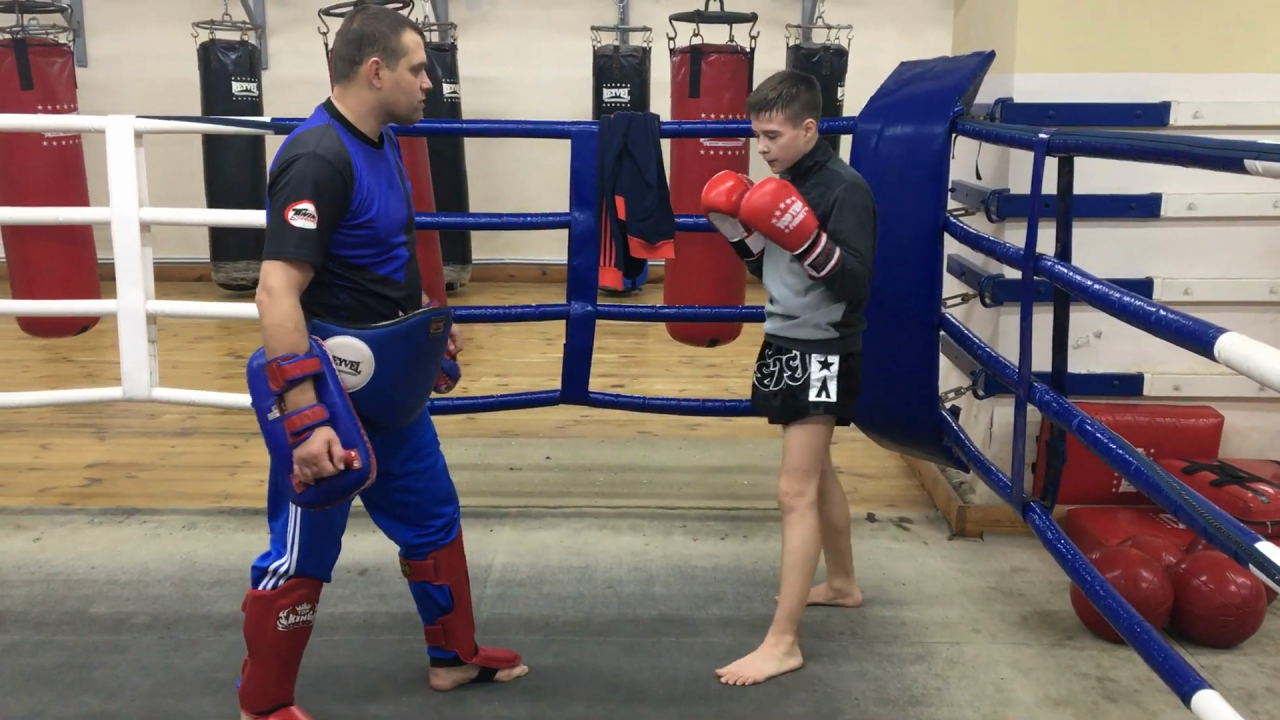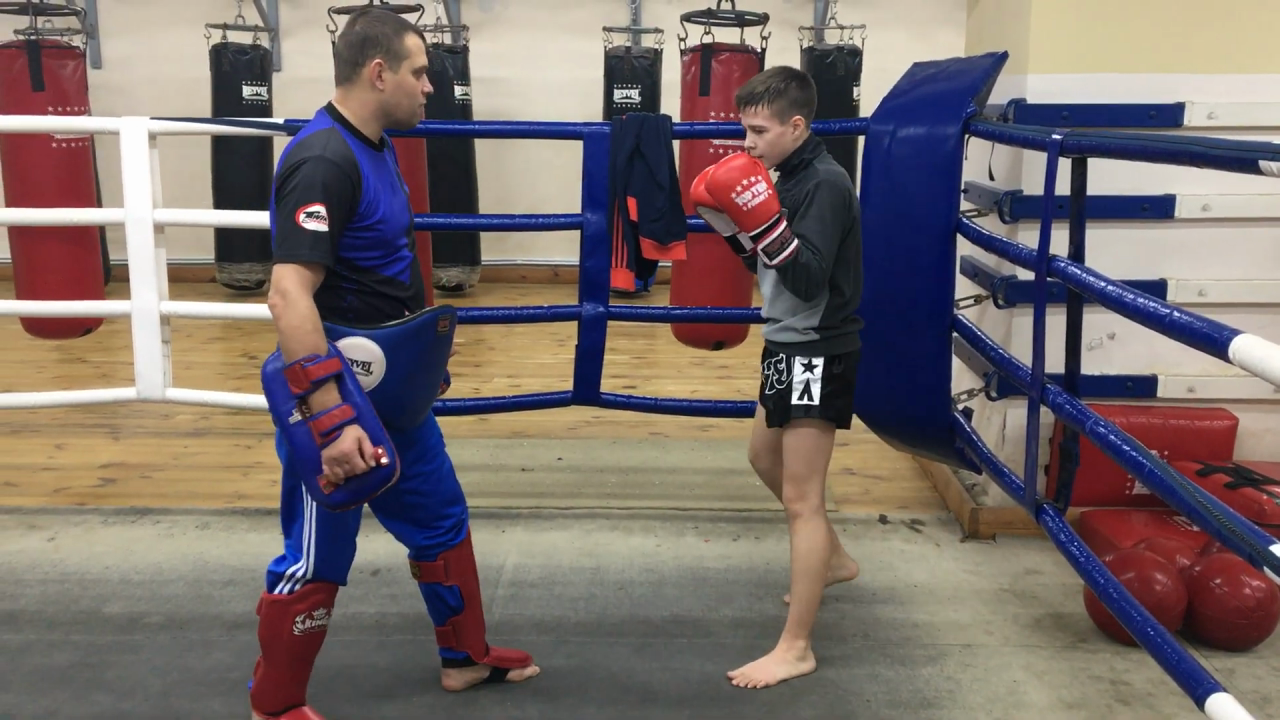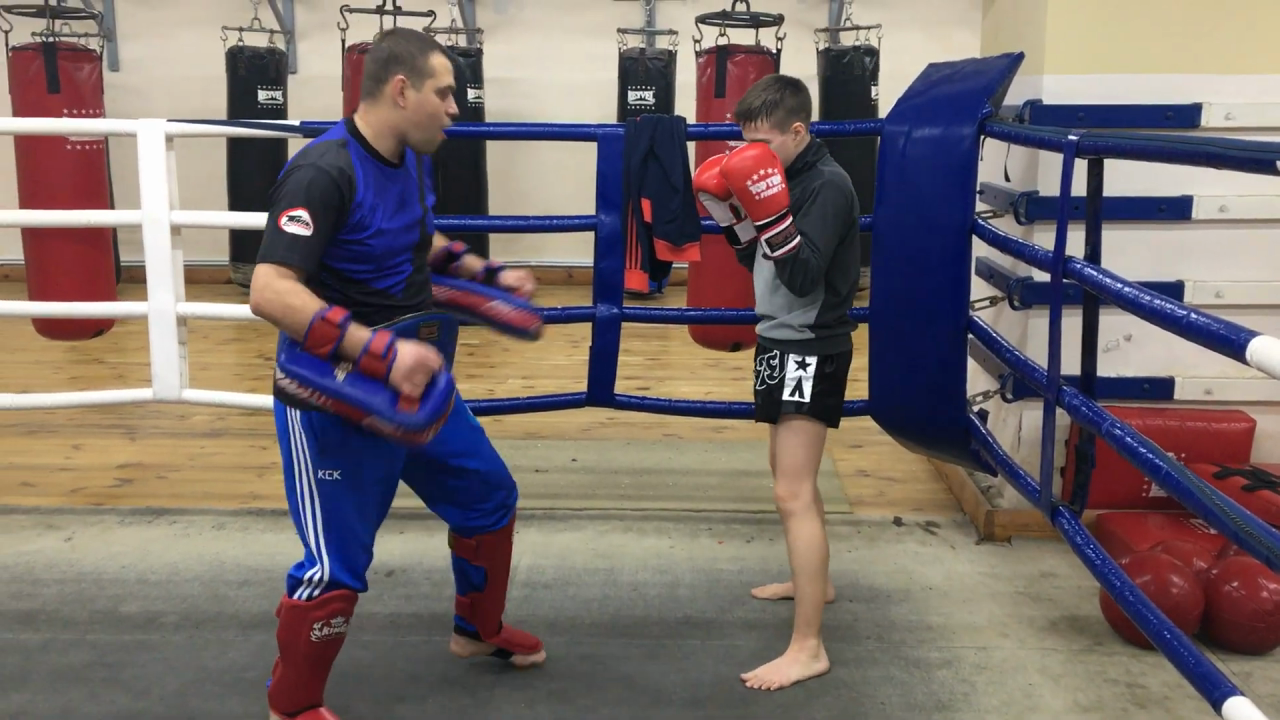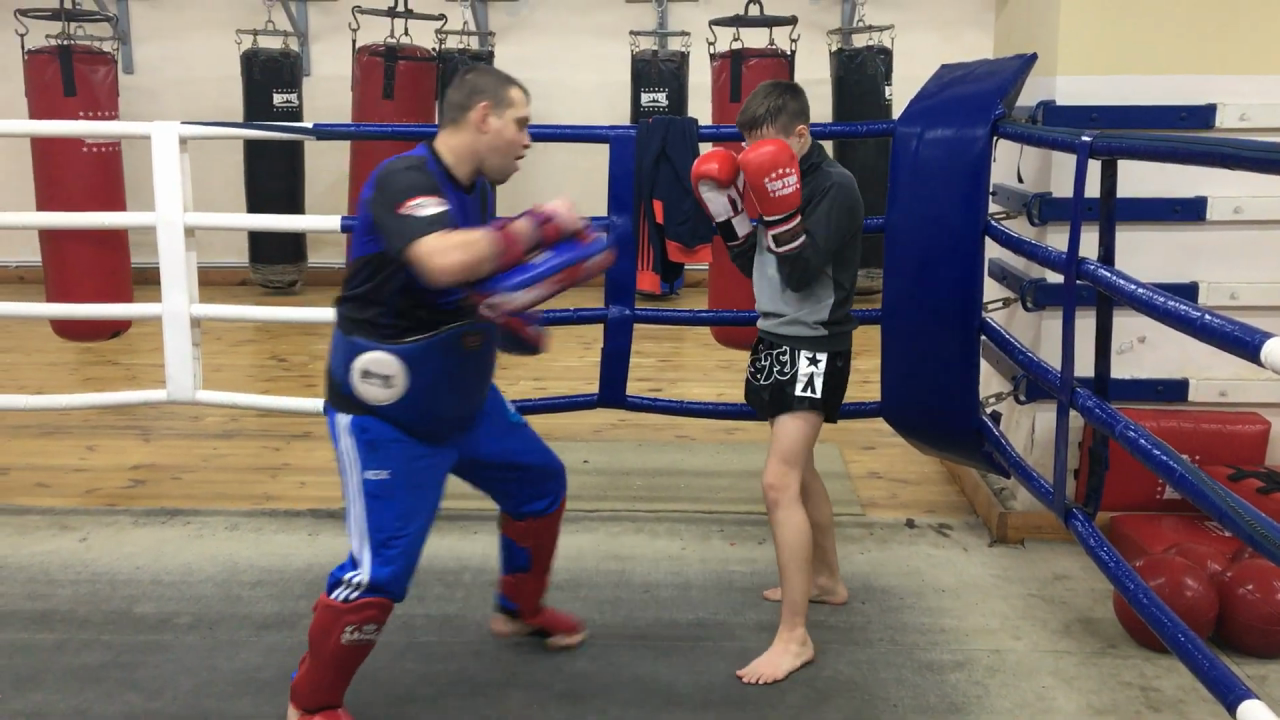
dt=0.3s
person 1, frame 1
left shoulder: (380, 143)
right shoulder: (318, 158)
right elbow: (277, 294)
left wrist: (427, 321)
right wrist: (305, 420)
right hip: (331, 392)
left knee: (433, 519)
right knee: (301, 553)
left ankle: (454, 655)
person 1, frame 2
left shoulder: (373, 145)
right shoulder: (324, 161)
right elbow: (290, 297)
right wrist: (332, 420)
right hip: (338, 390)
left knee: (440, 520)
right knee: (316, 559)
left ankle: (465, 656)
person 1, frame 3
left shoulder: (411, 160)
right shoulder: (323, 172)
right elbow: (270, 292)
left wrist: (487, 271)
right wrist: (377, 349)
left hip: (413, 383)
left knee: (488, 494)
right knee: (336, 568)
left ankle: (479, 629)
person 1, frame 4
left shoulder: (473, 186)
right shoulder: (403, 177)
right elbow: (445, 262)
left wrist: (506, 317)
right wrist: (541, 225)
left hip: (461, 391)
right hip: (386, 406)
left knee: (539, 483)
right knee: (379, 570)
left ankle: (520, 610)
person 2, frame 1
left shoulder: (845, 187)
right shoulder: (784, 183)
left elbow: (852, 282)
left wrist: (803, 234)
right wrist: (736, 229)
left hip: (824, 353)
right hip: (784, 344)
left knee: (795, 493)
right knee: (817, 475)
left ankle: (783, 642)
right ankle: (840, 582)
person 2, frame 2
left shoulder: (825, 184)
right shoulder: (785, 178)
left elbow: (807, 280)
left wrist: (762, 215)
right wrist: (730, 225)
left hip: (817, 355)
right hip: (789, 348)
left knee: (800, 498)
right knee: (764, 458)
left ankle: (795, 647)
right ankle: (834, 558)
person 2, frame 3
left shoulder: (828, 186)
right shoulder: (782, 180)
left elbow: (804, 277)
left wrist: (770, 208)
right wrist: (729, 215)
left hip: (809, 353)
right hip: (780, 345)
left knee: (791, 495)
right knee: (791, 473)
left ankle: (807, 646)
right ankle: (813, 578)
person 2, frame 4
left shoulder: (835, 186)
right shoulder: (769, 183)
left elbow: (801, 274)
right elbow: (754, 265)
left wrist: (780, 204)
right wrist: (725, 208)
left hip: (812, 349)
right hip: (775, 341)
left knee: (777, 484)
right knee: (798, 470)
left ankle: (793, 635)
right ankle: (826, 577)
